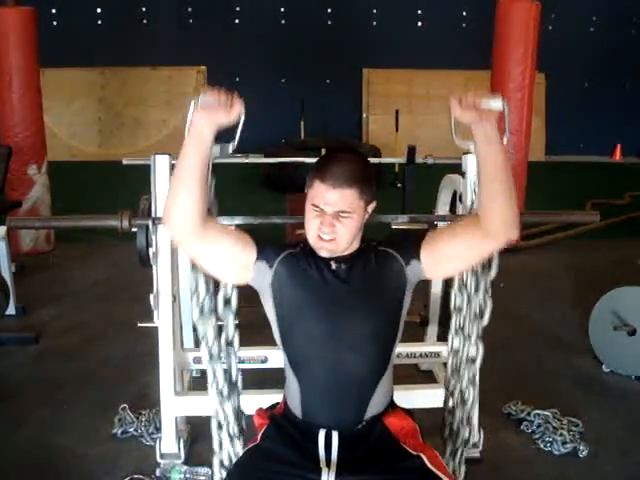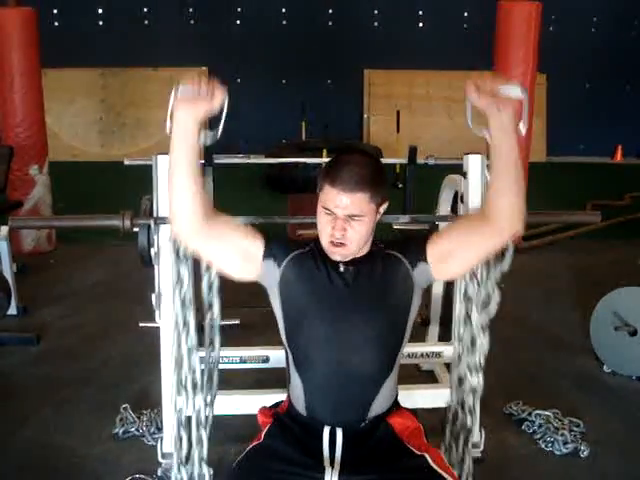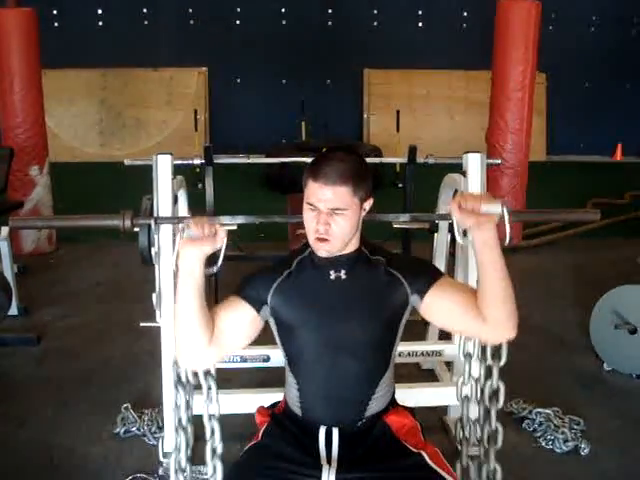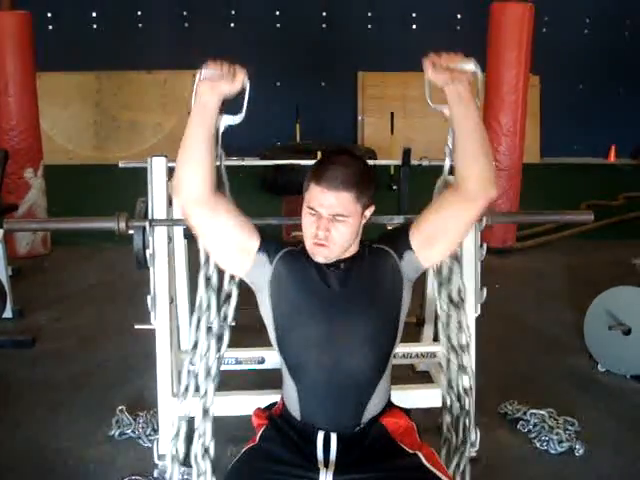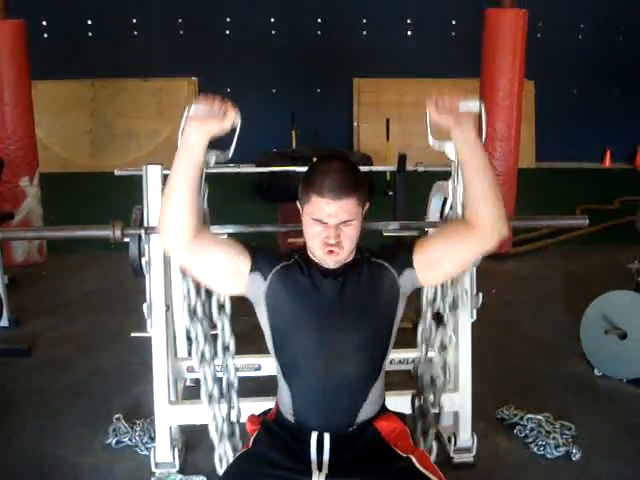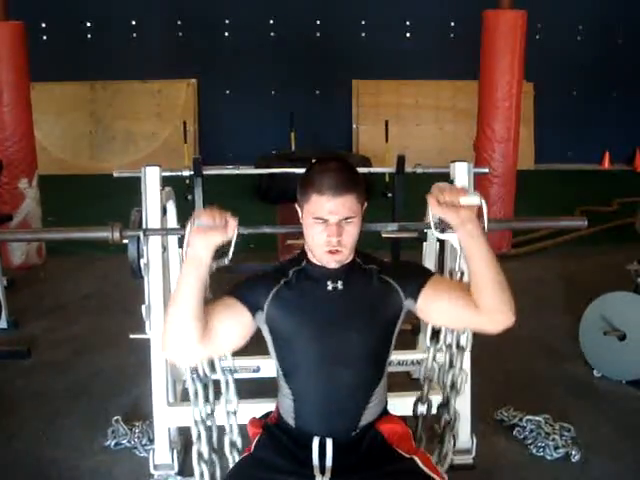
dt=0.5s
person 1, frame 1
left shoulder: (398, 266)
right shoulder: (275, 267)
left elbow: (496, 228)
right elbow: (185, 228)
left wrist: (485, 129)
right wrist: (203, 127)
left hip: (376, 442)
right hip: (292, 441)
person 1, frame 2
left shoulder: (407, 268)
right shoulder: (285, 264)
left elbow: (502, 224)
right elbow: (192, 228)
left wrist: (501, 119)
right wrist: (188, 120)
left hip: (381, 439)
right hip: (295, 439)
person 1, frame 3
left shoulder: (401, 277)
right shoulder: (275, 282)
left elbow: (498, 328)
right elbow: (195, 355)
left wrist: (484, 235)
right wrist: (191, 258)
left hip: (378, 437)
right hip: (293, 437)
person 1, frame 4
left shoulder: (395, 262)
right shoulder: (271, 265)
left elbow: (475, 191)
right elbow: (194, 197)
left wrist: (458, 90)
right wrist: (209, 98)
left hip: (376, 441)
right hip: (289, 442)
person 1, frame 5
left shoulder: (393, 273)
right shoulder: (268, 274)
left elbow: (489, 230)
right elbow: (179, 239)
left wrist: (465, 131)
right wrist: (196, 136)
left hip: (370, 445)
right hip: (283, 447)
person 1, frame 6
left shoulder: (395, 282)
right shoulder: (269, 289)
left elbow: (496, 316)
right elbow: (183, 348)
left wrist: (468, 228)
right wrist: (199, 251)
left hip: (372, 444)
right hip: (286, 446)
